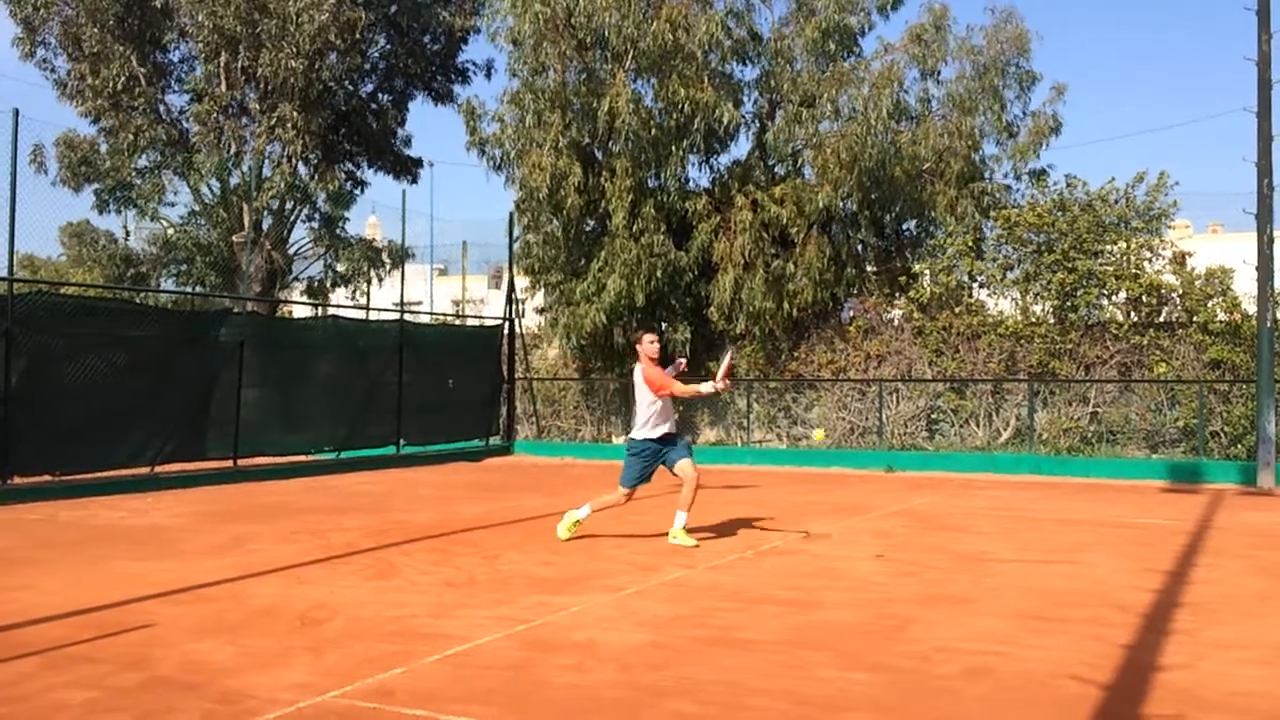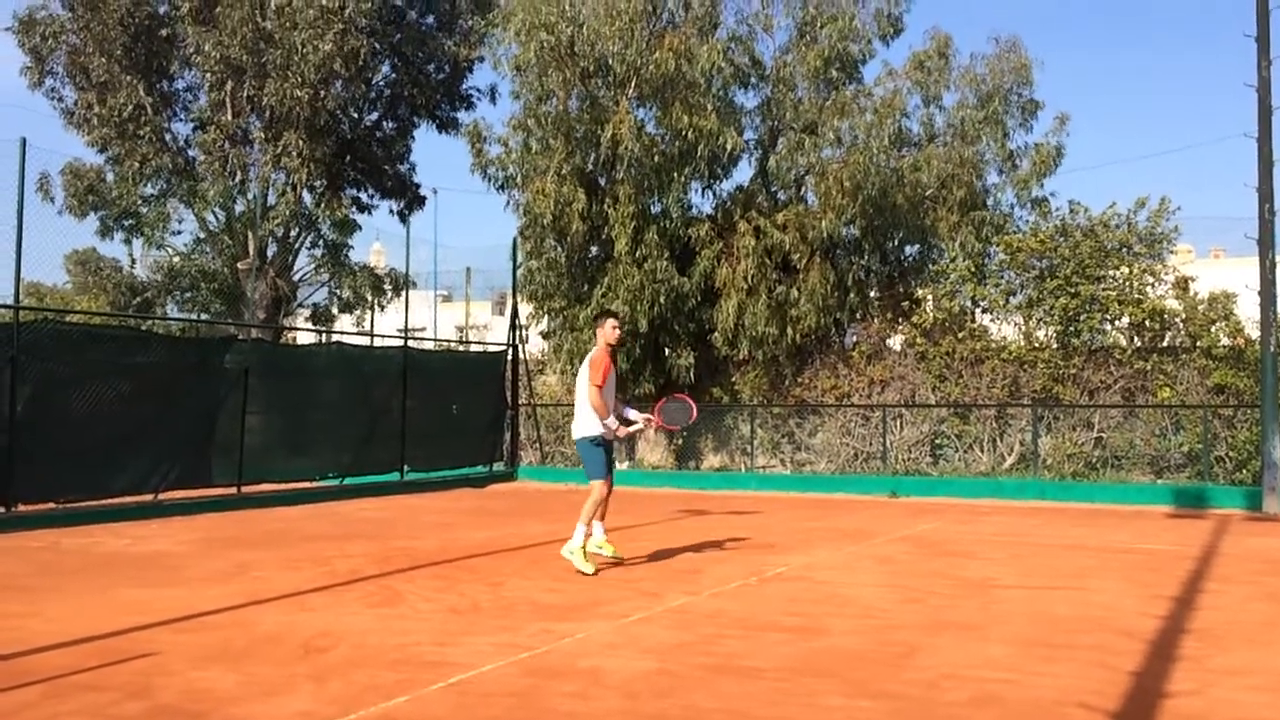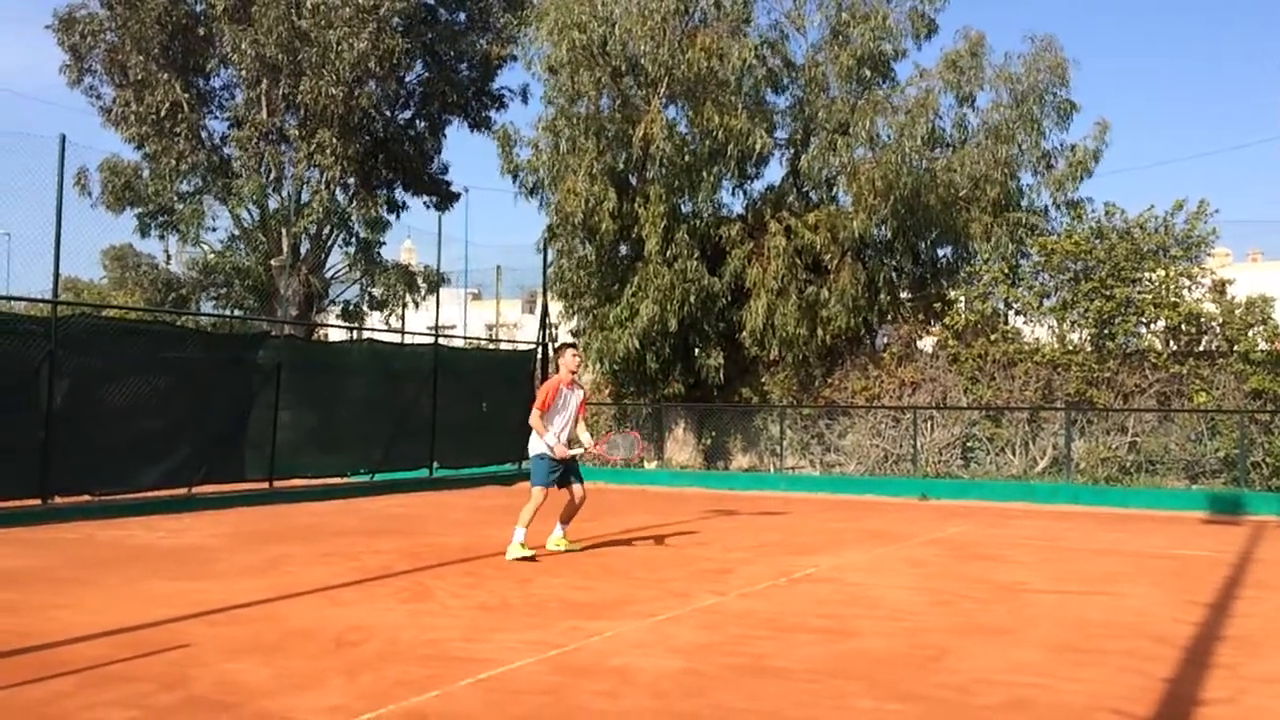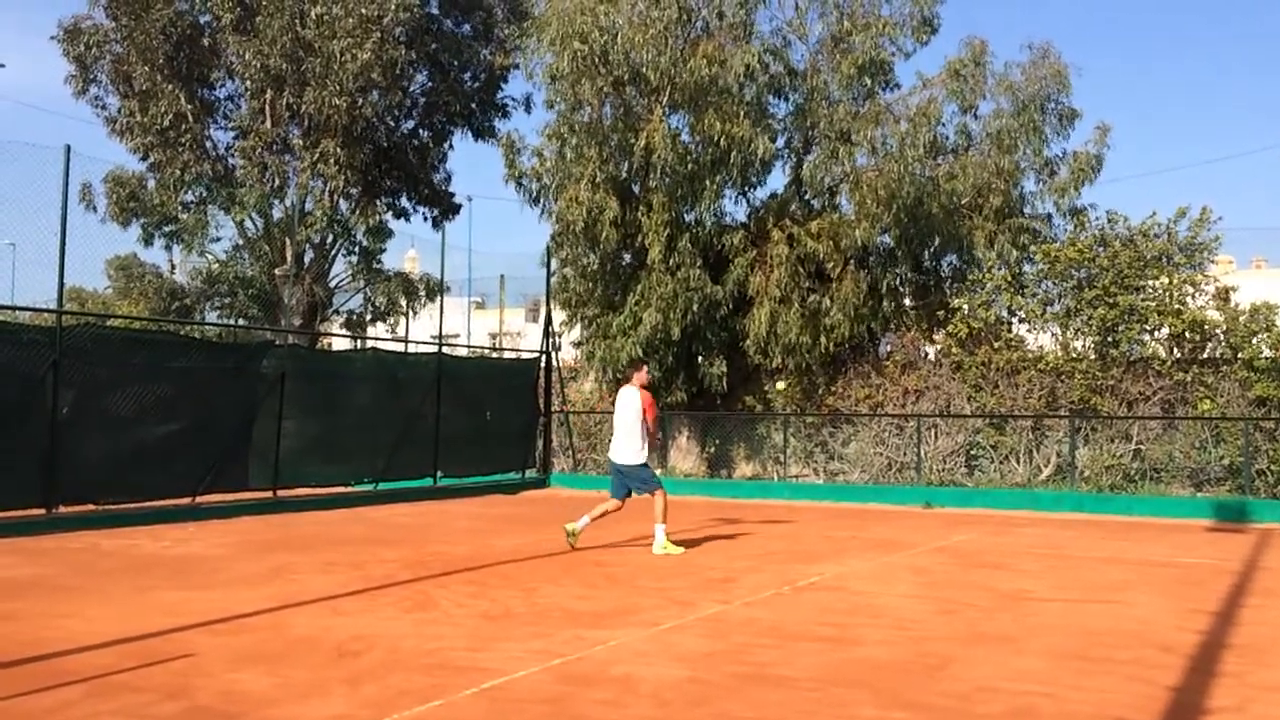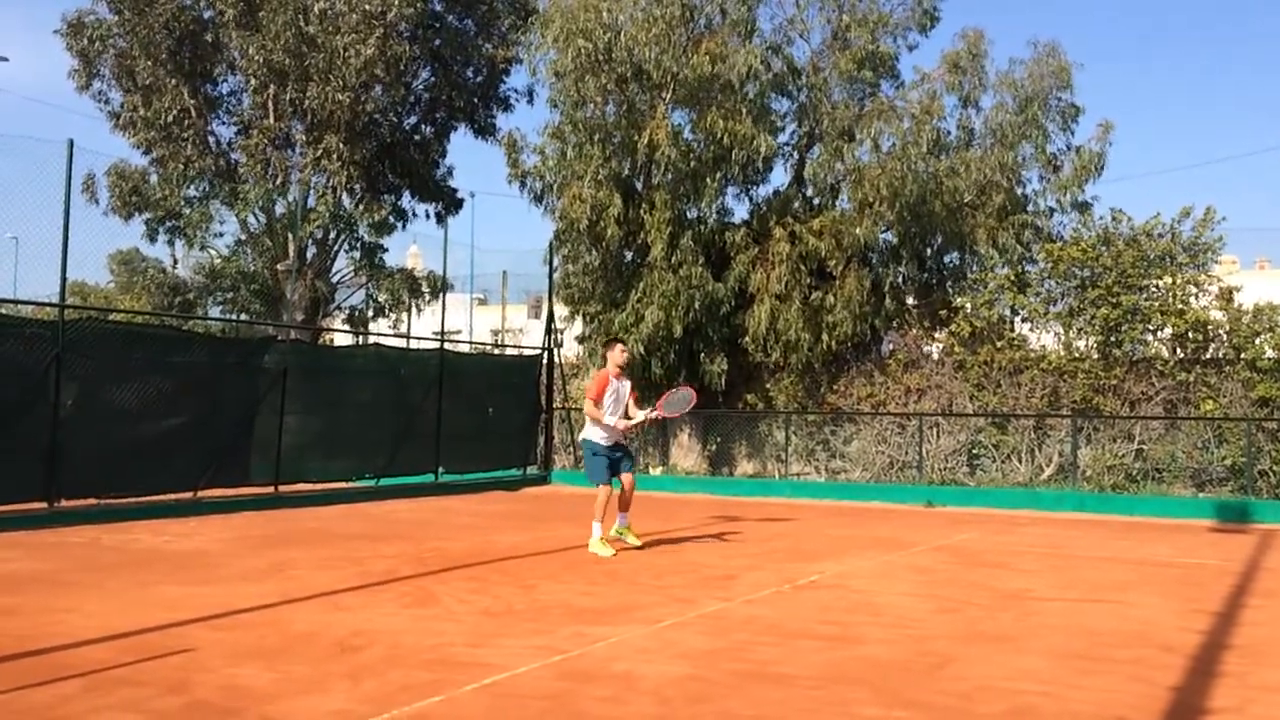
dt=1s
person 1, frame 1
left shoulder: (652, 365)
right shoulder: (648, 373)
right elbow: (683, 391)
left wrist: (674, 368)
right wrist: (710, 386)
left hip: (667, 437)
right hip: (644, 443)
left knee: (691, 475)
right knee: (623, 495)
left ankle: (677, 530)
right ankle: (575, 516)
person 1, frame 2
left shoulder: (603, 359)
right shoulder: (599, 357)
right elbow: (593, 398)
left wrist: (637, 416)
right wrist: (615, 425)
left hip: (600, 434)
right hip: (590, 434)
left knee: (606, 489)
right knee: (599, 491)
left ankle: (598, 540)
right ankle: (575, 546)
person 1, frame 3
left shoulder: (580, 390)
right shoulder: (551, 386)
left elbow: (579, 423)
right elbow: (534, 419)
left wrist: (586, 439)
right wrist: (554, 444)
left hip: (563, 452)
right hip: (543, 452)
left knee: (579, 496)
right knee: (539, 496)
left ankle: (557, 537)
right ankle: (516, 544)
person 1, frame 4
left shoulder: (623, 392)
right shoulder: (645, 397)
right elbow: (652, 429)
left wrist: (648, 438)
right wrist: (653, 439)
left hip: (616, 457)
right hip: (633, 459)
left knee: (616, 503)
right knee: (659, 494)
left ankle: (576, 527)
right ankle: (660, 542)
person 1, frame 5
left shoulder: (626, 381)
right shoulder: (601, 378)
left elbow: (632, 411)
right elbow: (588, 409)
left wrist: (644, 414)
right wrist: (612, 421)
left hip: (615, 442)
right hip: (594, 442)
left knee: (629, 482)
right knee: (605, 489)
left ankle: (621, 528)
right ankle: (596, 539)
